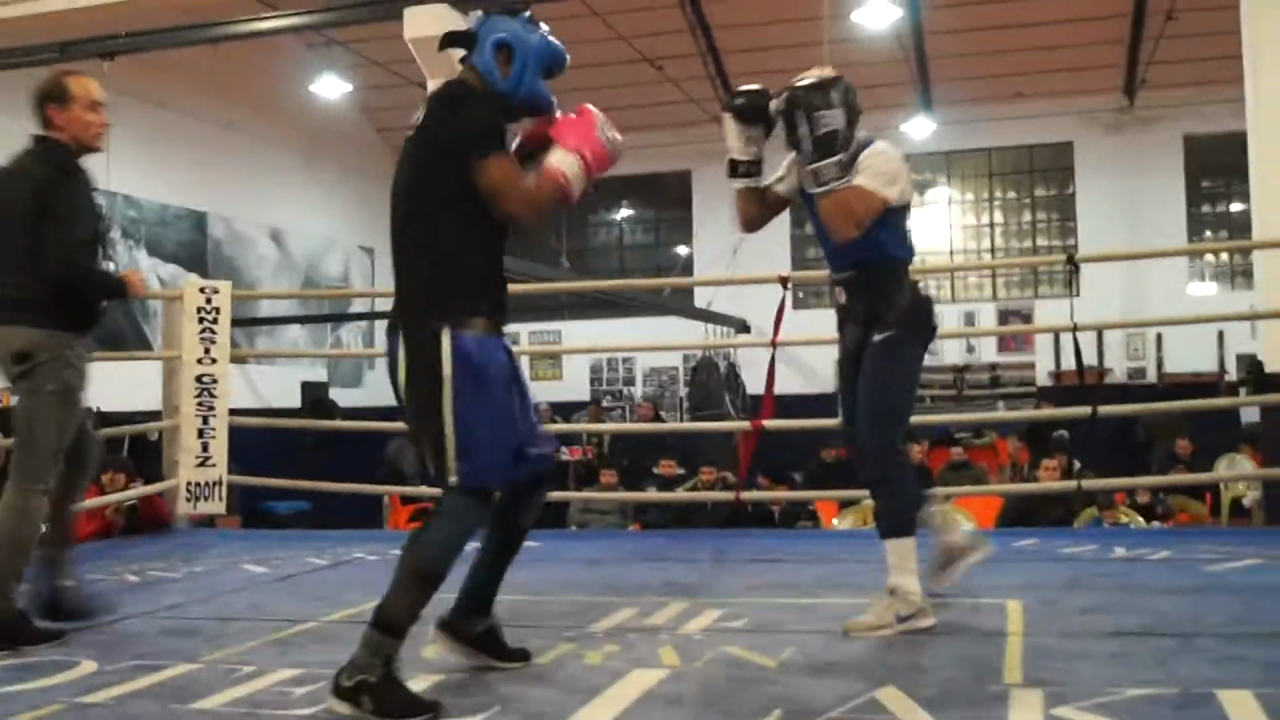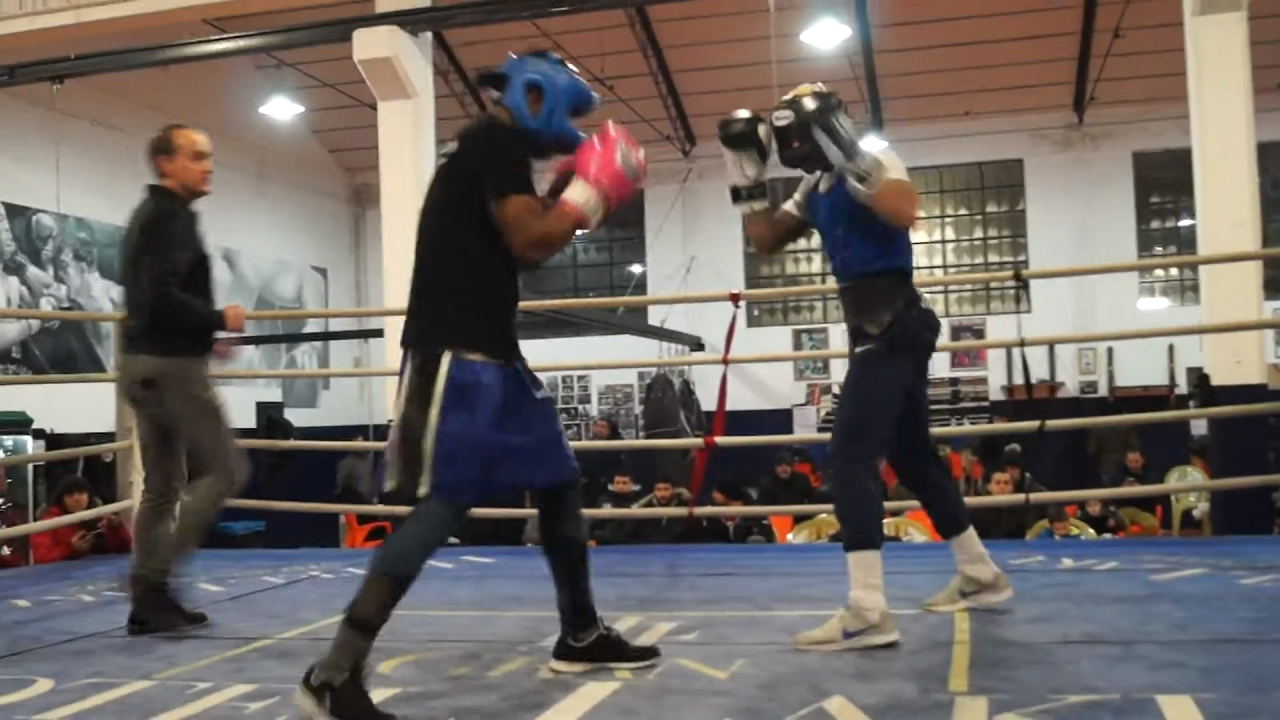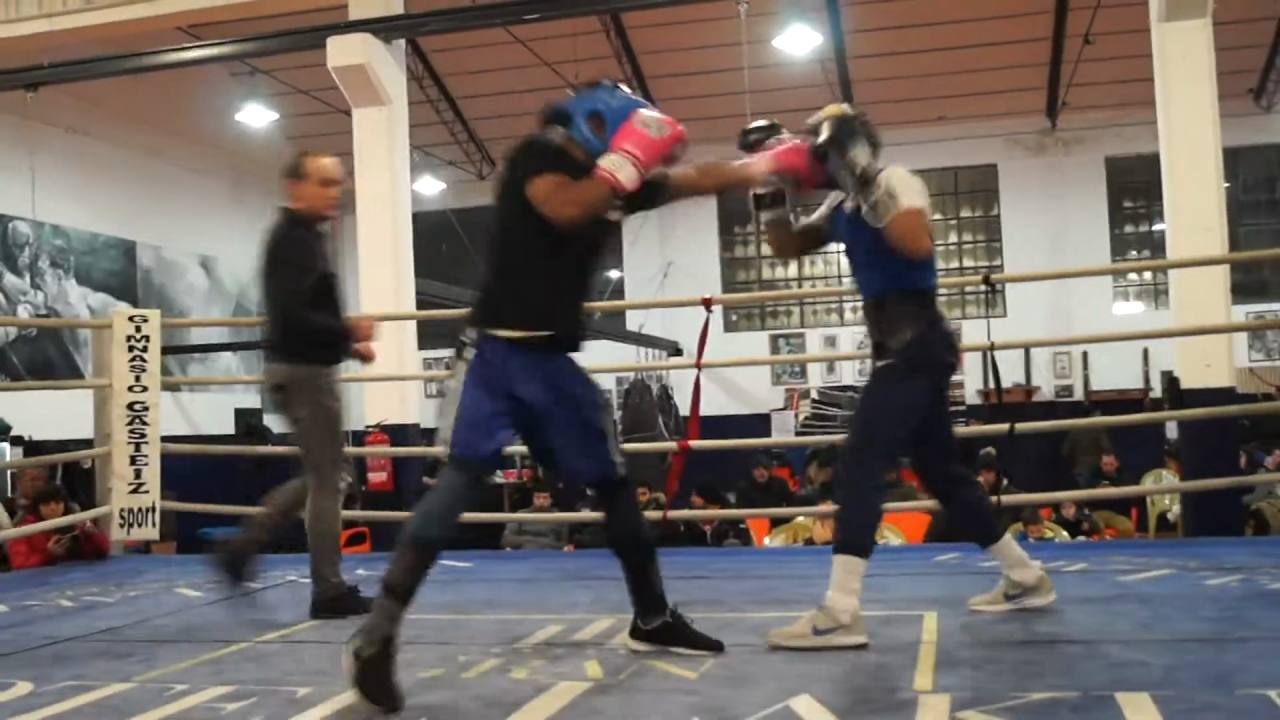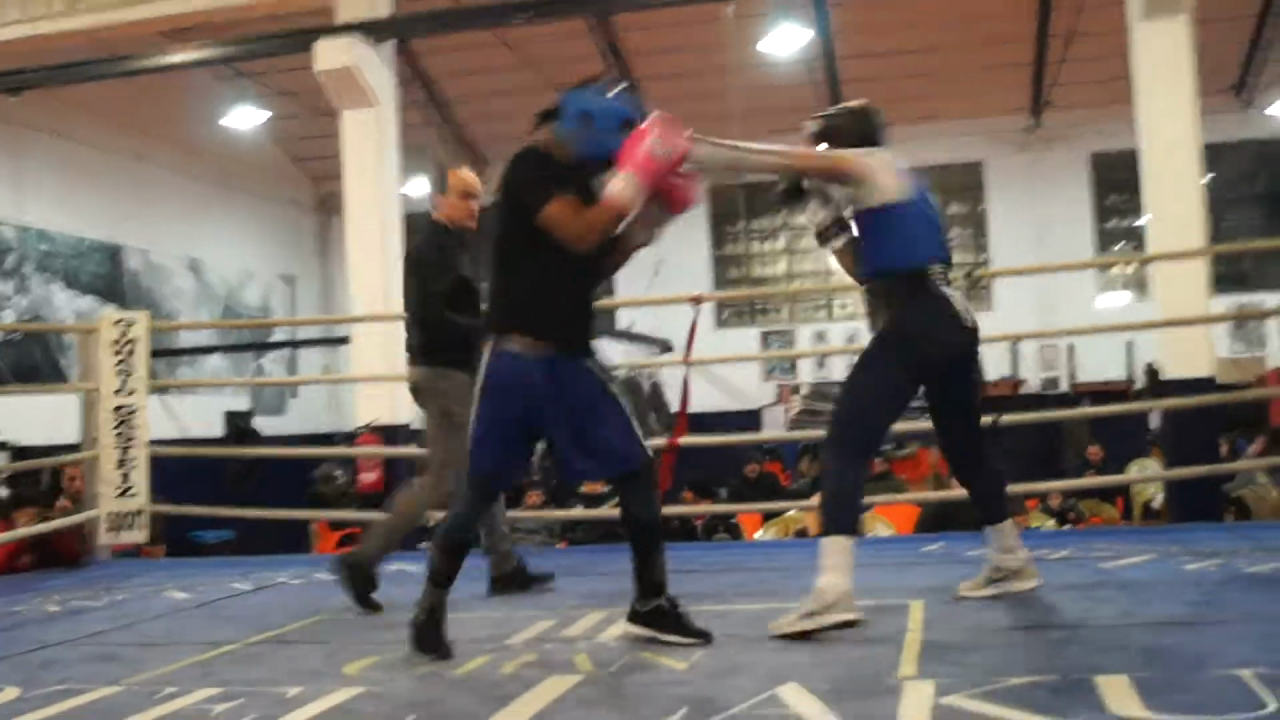
dt=0.4s
person 1, frame 1
left shoulder: (456, 114)
right shoulder: (467, 105)
left elbow: (497, 198)
right elbow: (516, 206)
left wrist: (537, 150)
right wrist: (575, 158)
left hip: (474, 332)
right hip: (446, 334)
left knee: (530, 473)
right knee: (472, 493)
left ankle: (470, 618)
person 1, frame 2
left shoulder: (493, 155)
right shoulder: (493, 138)
left elbow: (513, 250)
right elbow: (528, 242)
left wrist: (569, 198)
right wrist: (594, 188)
left hip: (494, 355)
right hip: (452, 355)
left knee: (560, 484)
right knee: (445, 503)
left ankle: (583, 635)
person 1, frame 3
left shoulder: (600, 177)
right shoulder: (535, 156)
left elbow: (687, 182)
right elbow: (567, 212)
left wrist: (760, 167)
right wrist: (631, 156)
left hip: (553, 356)
right hip: (499, 349)
left knee: (614, 483)
right knee: (461, 474)
left ankle: (652, 618)
right ankle: (377, 639)
person 1, frame 4
left shoulder: (579, 178)
right shoulder: (535, 166)
left elbow: (597, 267)
right elbow: (579, 236)
left wrist: (655, 217)
right wrist: (637, 175)
left hip: (571, 357)
right hip: (517, 355)
left knee: (636, 468)
right knee: (483, 487)
left ankle: (651, 604)
right ankle: (430, 610)
person 2, frame 1
left shoulder: (878, 158)
right shoulder: (805, 165)
left elbow: (844, 228)
right elbow: (749, 218)
left wrist: (820, 155)
right wrist: (745, 147)
left hip: (895, 318)
right hip: (860, 319)
left knee: (876, 444)
right knee: (866, 442)
left ankle: (906, 598)
right ankle: (951, 536)
person 2, frame 2
left shoulder: (873, 163)
right shoulder: (816, 187)
left elbow: (903, 212)
right elbow: (764, 242)
left wrist: (850, 152)
right wrist: (746, 170)
left hip: (893, 331)
right hip: (878, 335)
left knee: (850, 456)
right knee: (912, 458)
left ankle: (867, 612)
right ankle: (980, 574)
person 2, frame 3
left shoulder: (896, 183)
right shoulder: (843, 203)
left elbow: (919, 244)
right elbow: (786, 244)
left wrist: (862, 177)
right wrist: (770, 179)
left hip: (915, 350)
right hip: (906, 352)
left knee: (859, 465)
right knee: (941, 470)
left ankle: (839, 613)
right ankle: (1026, 577)
person 2, frame 4
left shoulder: (875, 167)
right shoulder: (890, 188)
left elbow: (806, 161)
right elbow: (866, 269)
left wrist: (715, 149)
right wrist: (827, 216)
left hip: (910, 331)
right hip: (953, 326)
left knee: (845, 451)
right knee: (966, 450)
left ankle: (832, 593)
right ankle: (1012, 560)
person 3, frame 1
right shoulder: (64, 179)
right elbow: (70, 270)
right wrist: (123, 285)
right hip: (53, 339)
left knee: (77, 457)
left ankle: (53, 583)
person 3, frame 2
left shoulder: (152, 217)
right shoulder: (169, 217)
right elbow: (161, 298)
left wrist: (208, 331)
right wrist: (217, 320)
left hip: (142, 363)
right hip: (171, 366)
left knee: (162, 483)
right knee: (226, 469)
left ankle: (149, 601)
right ankle: (156, 575)
person 3, frame 3
left shoulder: (302, 237)
right shoulder: (297, 238)
right elbow: (286, 315)
left wrist: (345, 344)
right wrist: (345, 330)
left hip: (302, 372)
right hip: (305, 372)
left knee: (315, 478)
right knee: (326, 480)
left ankle: (241, 552)
right ankle: (331, 592)
person 3, frame 4
left shoulder: (446, 246)
right shoulder: (435, 247)
right elbow: (431, 318)
left wrist: (479, 331)
right wrist: (483, 331)
left hip: (450, 374)
right hip: (445, 375)
right knee: (444, 478)
left ankle: (506, 567)
right ankle: (364, 560)
